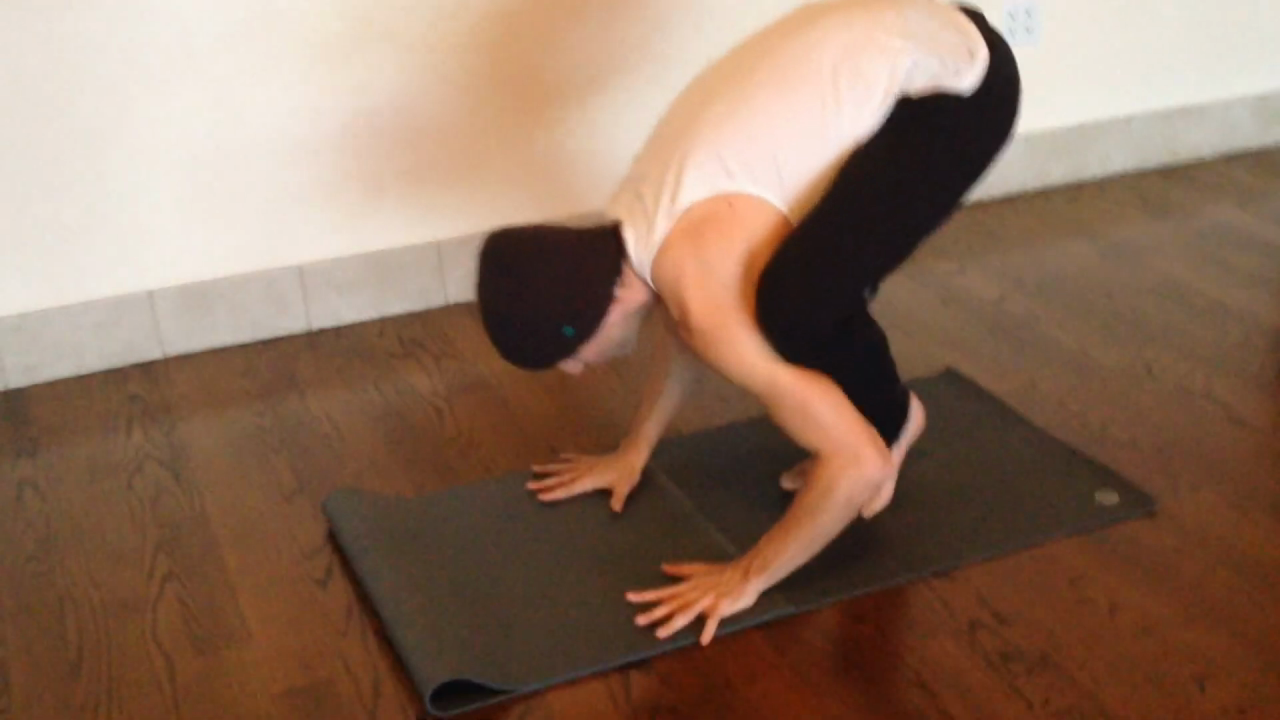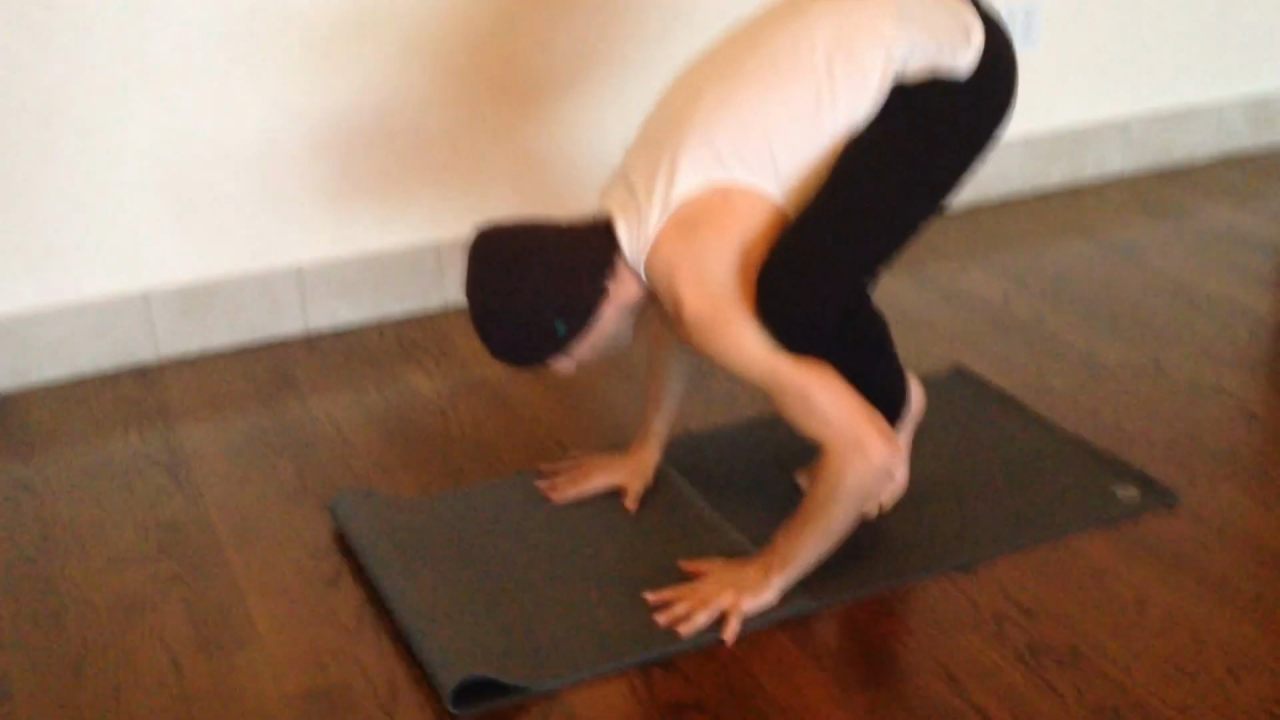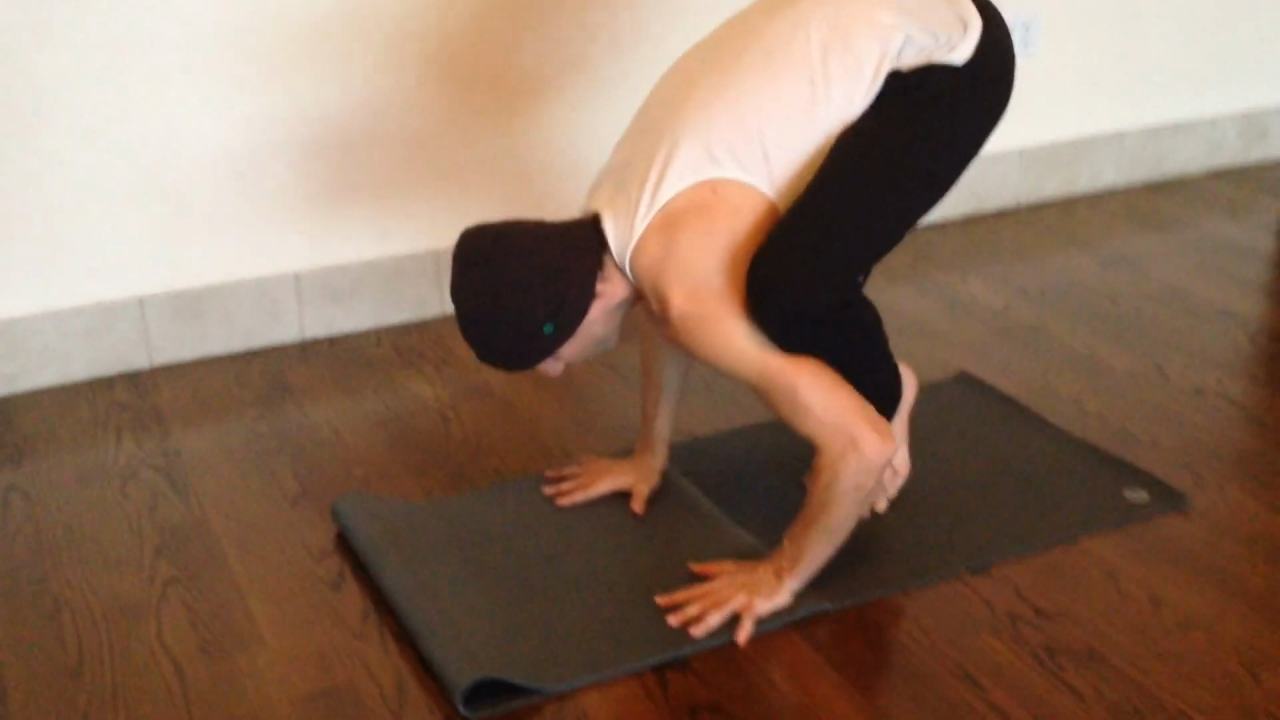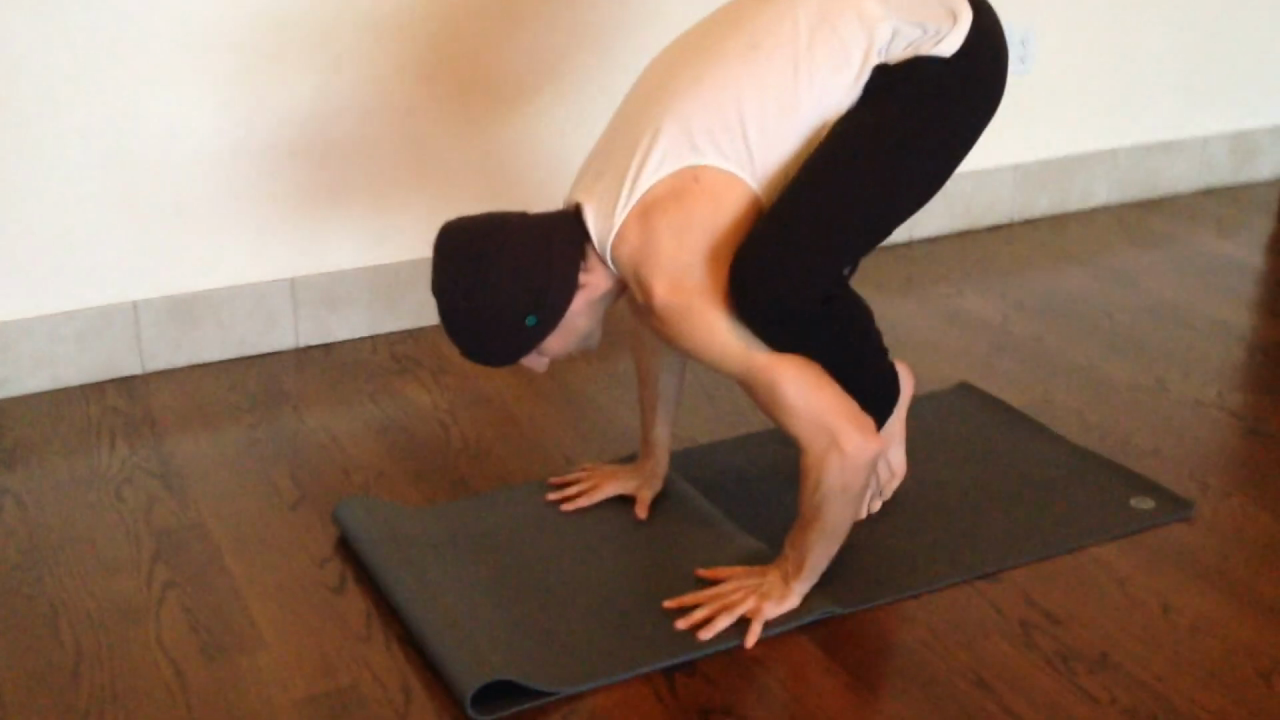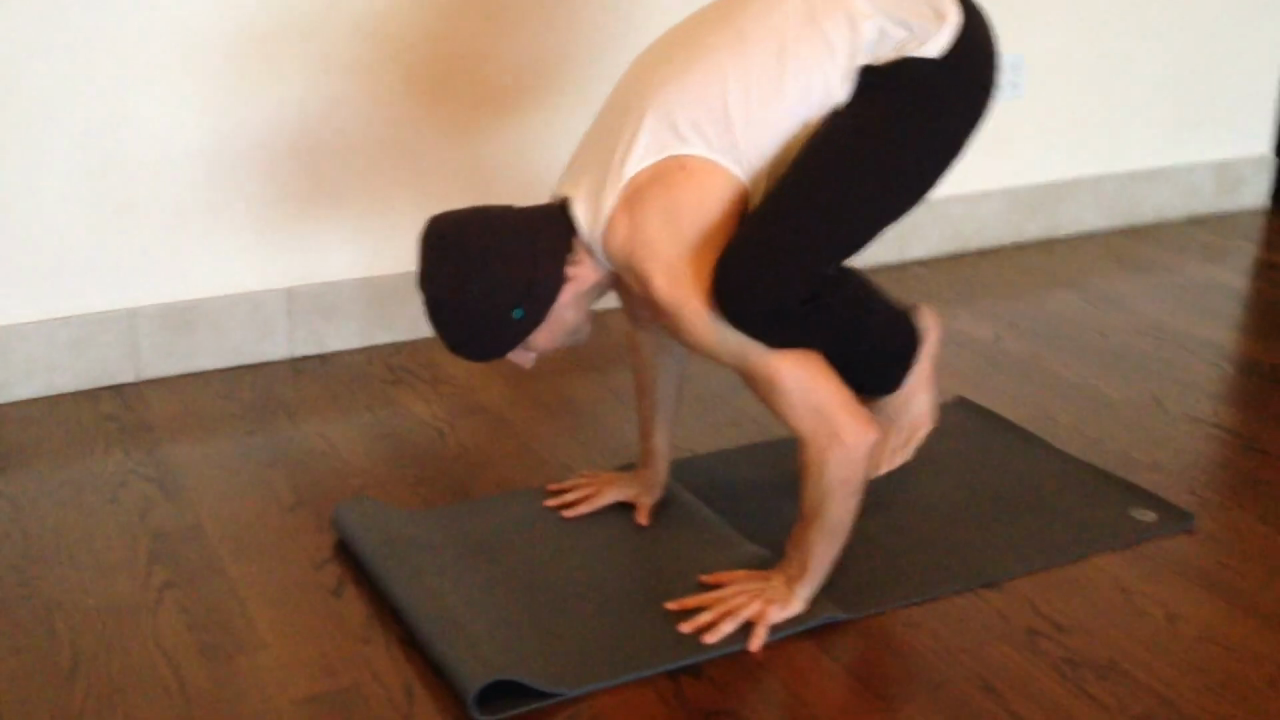
dt=0.2s
person 1, frame 1
left shoulder: (704, 290)
right shoulder: (634, 221)
left elbow: (861, 463)
left wrist: (747, 576)
right wrist: (633, 451)
left hip: (958, 77)
left knee: (799, 303)
left ankle: (891, 419)
right ankle: (866, 411)
person 1, frame 2
left shoulder: (700, 285)
right shoulder: (627, 212)
left elbow: (867, 451)
left wrist: (768, 573)
right wrist: (645, 450)
left hip: (955, 57)
left knee: (799, 294)
left ankle: (890, 405)
right ankle: (873, 399)
person 1, frame 3
left shoulder: (688, 285)
right shoulder: (612, 211)
left elbow: (864, 446)
left wrist: (781, 574)
right wrist: (650, 453)
left knee: (791, 288)
left ankle: (882, 394)
right ankle: (867, 393)
person 1, frame 4
left shoulder: (671, 273)
right shoulder: (595, 209)
left elbow: (847, 443)
left wrist: (790, 578)
right wrist: (651, 461)
left knee: (775, 284)
left ankle: (879, 395)
right ankle: (861, 389)
person 1, frame 5
left shoulder: (663, 260)
right shoulder: (584, 205)
left elbow: (844, 433)
right elbow: (652, 321)
left wrist: (794, 583)
right wrist: (651, 468)
left knee: (759, 284)
left ankle: (901, 352)
right ankle: (868, 368)
